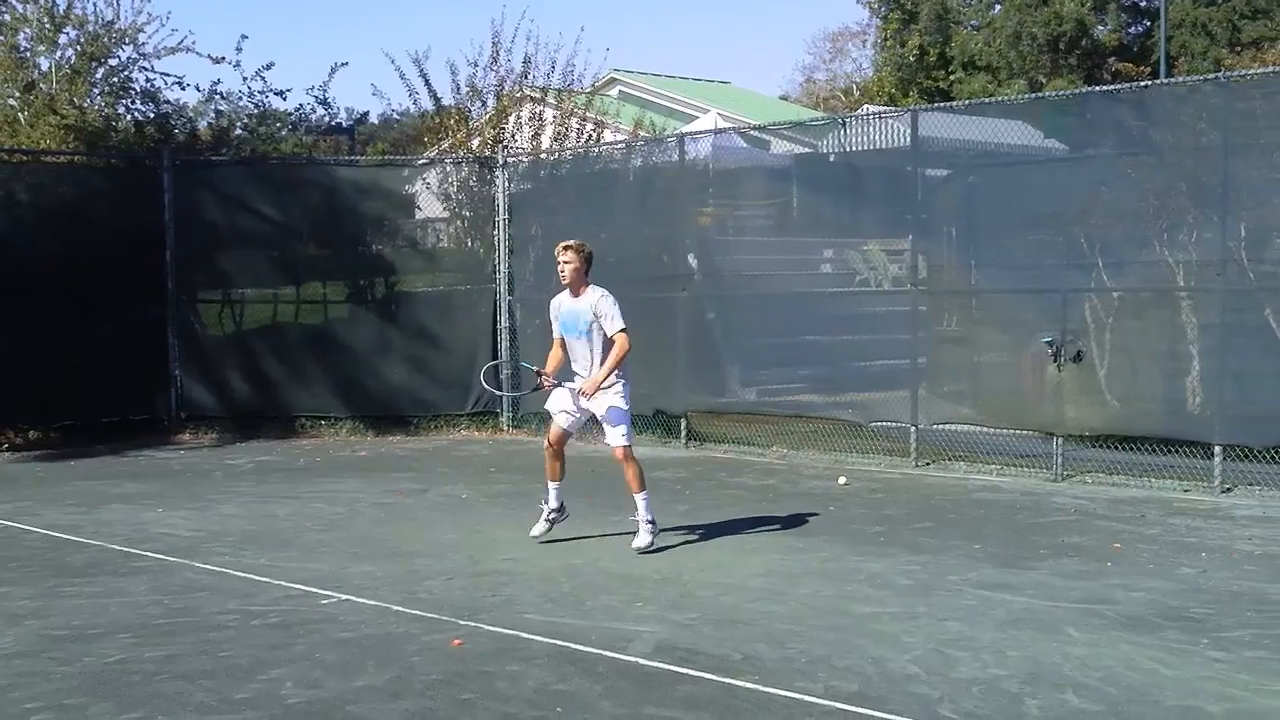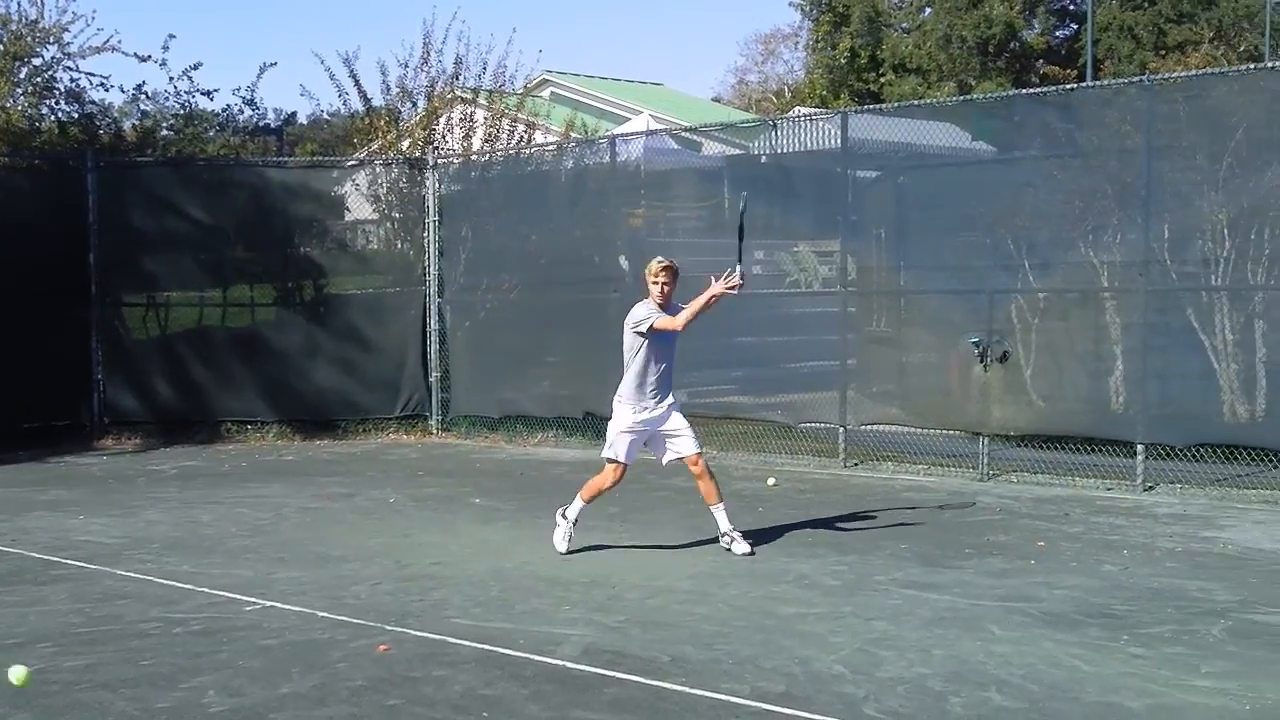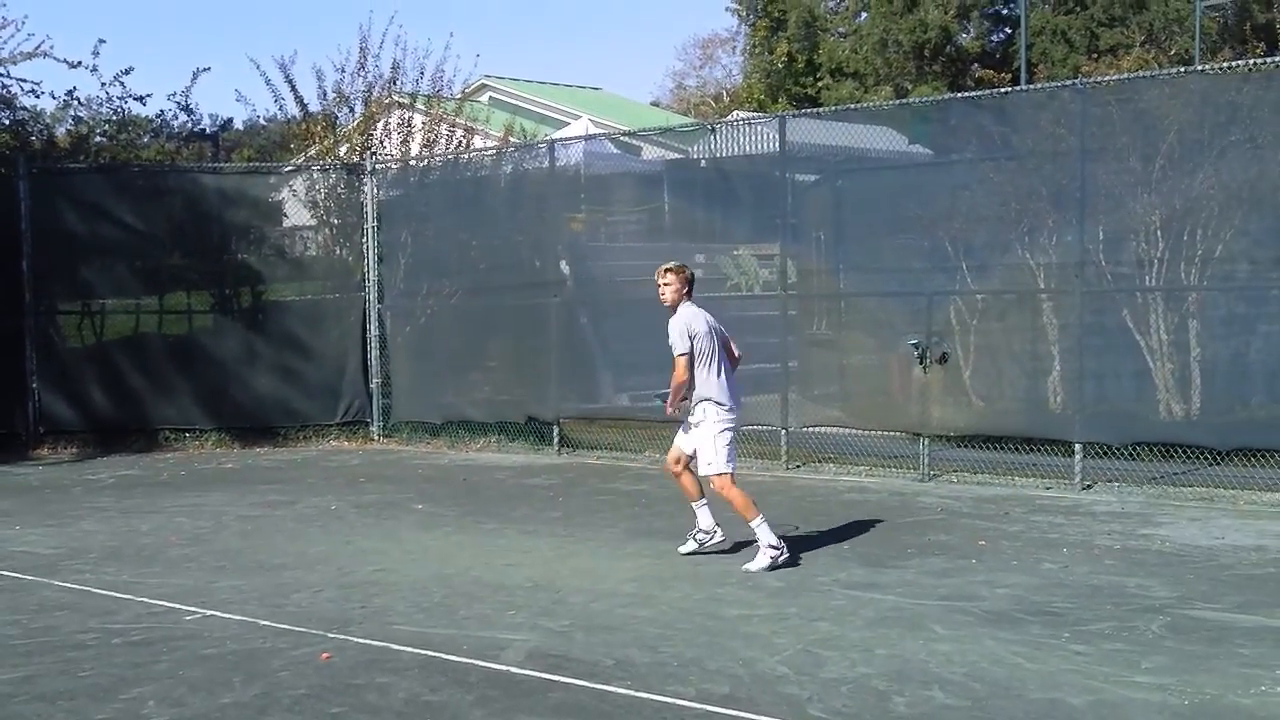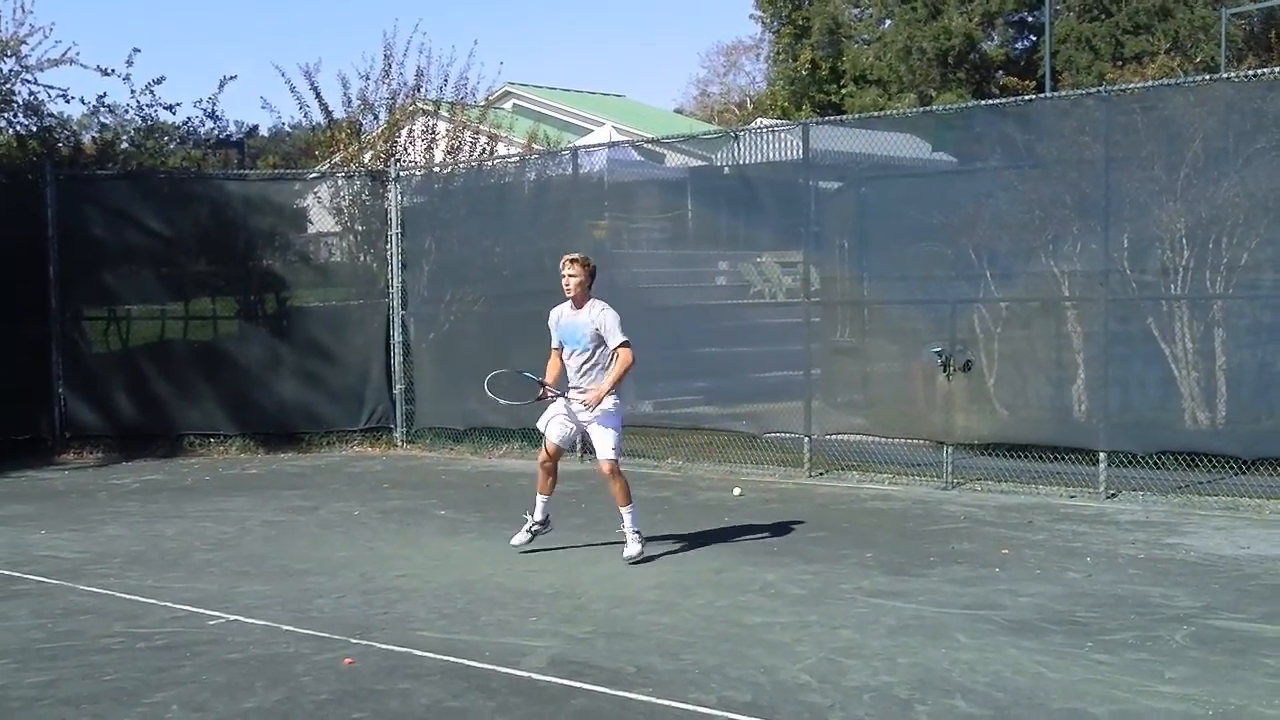
dt=1s
person 1, frame 1
left shoulder: (600, 300)
right shoulder: (557, 304)
left elbow: (623, 344)
right elbow: (558, 347)
left wrist: (599, 379)
right wrist: (548, 372)
left hip: (609, 388)
right hip: (577, 385)
left knee: (622, 453)
right knee: (552, 443)
left ankle: (645, 521)
right ankle: (554, 507)
person 1, frame 2
left shoulder: (671, 310)
right shoulder: (641, 314)
left elbow: (691, 310)
right elbow: (679, 323)
left wrist: (719, 290)
right wrist: (710, 293)
left hip: (665, 409)
right hip: (632, 409)
left knee: (699, 465)
right knee: (612, 476)
left ankle: (725, 530)
right ankle: (567, 517)
person 1, frame 3
left shoulder: (680, 322)
right shoulder: (704, 317)
left elbow: (682, 374)
right elbow: (736, 356)
left wrist: (673, 400)
left hip: (712, 409)
right hip: (707, 407)
left knee: (723, 482)
right knee: (676, 462)
left ankle: (771, 545)
right ankle: (707, 528)
person 1, frame 4
left shoulder: (603, 315)
right shoulder: (557, 315)
left elbow: (626, 355)
left wrist: (602, 389)
right wrist: (548, 384)
left hip: (601, 403)
right hip: (570, 399)
left knee: (609, 467)
right knee: (547, 457)
left ankle: (631, 533)
right ankle: (539, 520)
